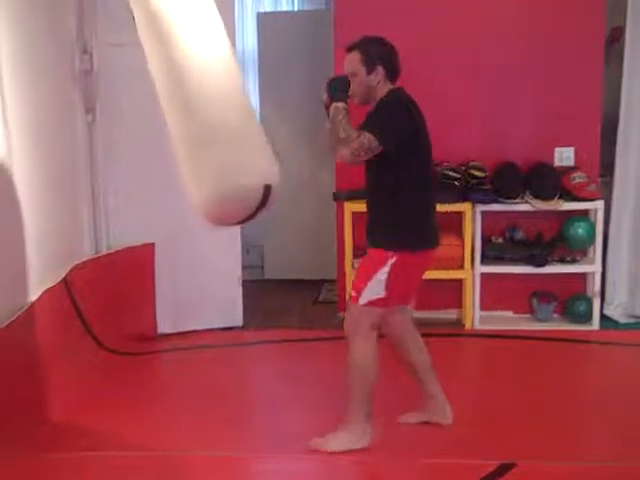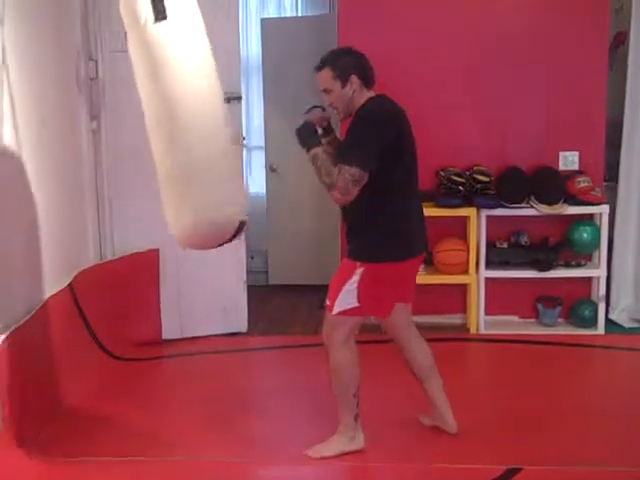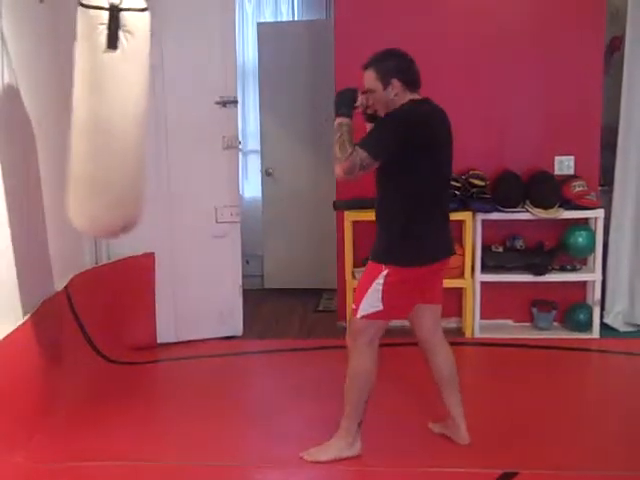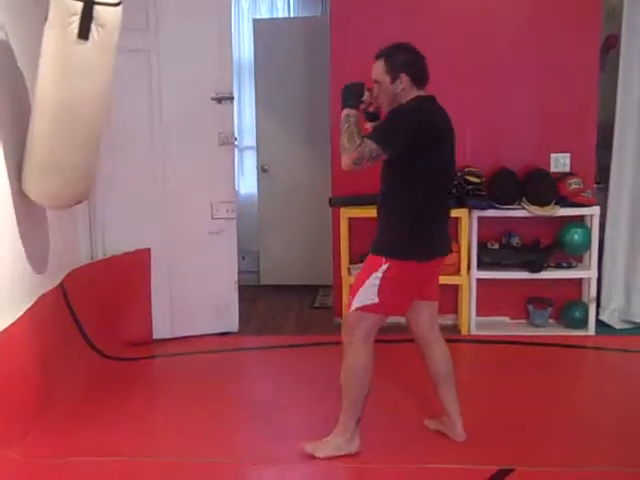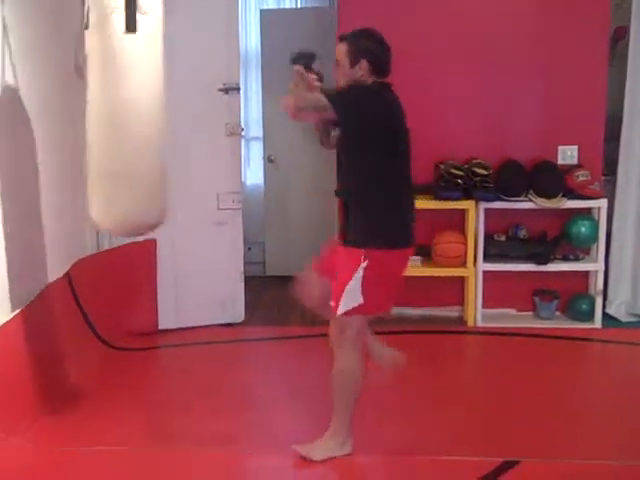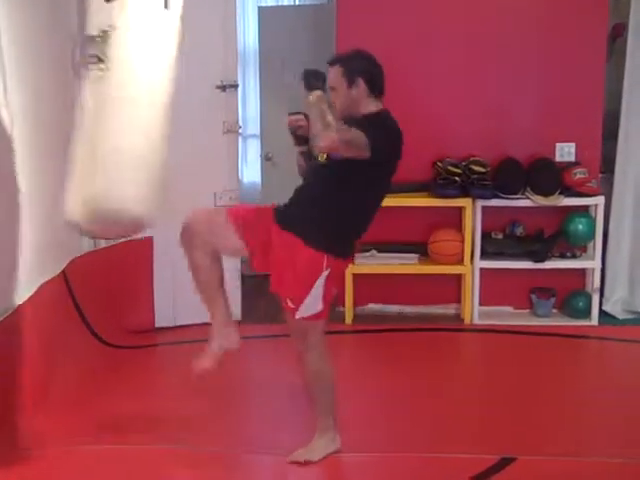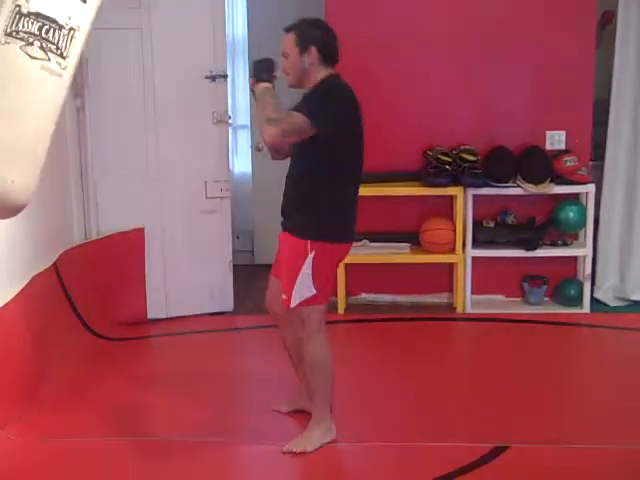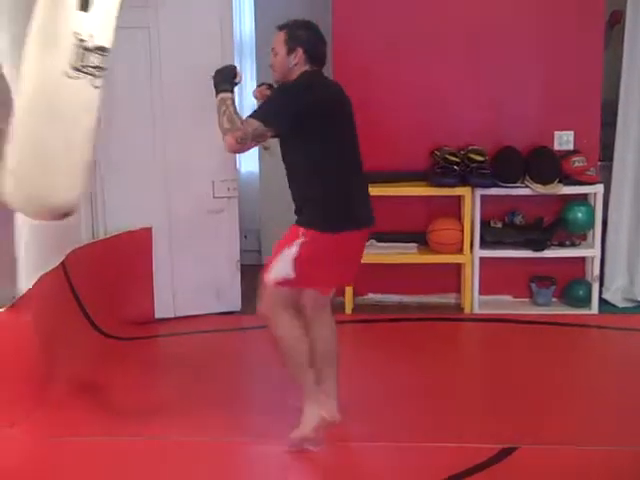
dt=0.4s
person 1, frame 1
left shoulder: (394, 108)
right shoulder: (393, 108)
left elbow: (348, 152)
right elbow: (357, 152)
left wrist: (338, 103)
right wrist: (337, 108)
left hip: (401, 240)
right hip: (403, 235)
left knee: (358, 325)
right knee: (396, 322)
left ankle: (357, 427)
right ankle: (437, 405)
person 1, frame 2
left shoulder: (370, 120)
right shoulder: (385, 112)
left elbow: (343, 190)
left wrist: (313, 145)
right wrist: (328, 135)
left hip: (377, 248)
right hip: (402, 242)
left knee: (336, 334)
right knee: (401, 327)
left ankle: (349, 432)
right ankle: (443, 412)
person 1, frame 3
left shoulder: (402, 121)
right shoulder: (434, 117)
left elbow: (345, 168)
left wrist: (342, 117)
right wrist: (376, 120)
left hip: (400, 252)
right hip: (431, 247)
left knee: (361, 338)
right knee: (430, 334)
left ankle: (347, 438)
right ankle: (457, 424)
person 1, frame 4
left shoulder: (409, 116)
right shoulder: (431, 115)
left elbow: (352, 159)
left wrist: (349, 110)
right wrist: (375, 119)
left hip: (401, 247)
right hip: (428, 244)
left knee: (356, 332)
right knee: (427, 331)
left ankle: (345, 434)
right ankle: (453, 420)
person 1, frame 5
left shoulder: (366, 99)
right shoulder: (373, 101)
left elbow: (294, 107)
right elbow: (332, 139)
left wrist: (300, 75)
right wrist: (318, 94)
left hip: (377, 238)
right hip: (366, 231)
left knee: (343, 334)
right knee: (309, 289)
left ankle: (338, 437)
right ankle: (376, 351)
person 1, frame 6
left shoulder: (383, 131)
right shoulder: (352, 128)
left elbow: (331, 141)
left wrist: (314, 96)
left hip: (319, 245)
right hip: (284, 224)
left knee: (307, 338)
right knee: (196, 229)
left ankle: (327, 434)
right ankle: (224, 329)
person 1, frame 7
left shoulder: (333, 98)
right shoulder: (317, 99)
left elbow: (275, 133)
right elbow: (280, 149)
left wrist: (264, 86)
right wrist: (268, 99)
left hip: (318, 233)
right hip: (299, 225)
left knee: (306, 324)
right knee: (278, 308)
left ankle: (323, 423)
right ankle: (309, 395)
person 1, frame 8
left shoulder: (296, 94)
right shoulder: (323, 92)
left elbow: (236, 141)
left wrist: (224, 92)
right wrist: (271, 105)
left hip: (325, 223)
right hip: (349, 219)
left knee: (272, 304)
right knee: (314, 306)
left ankle: (315, 402)
right ankle: (325, 398)
